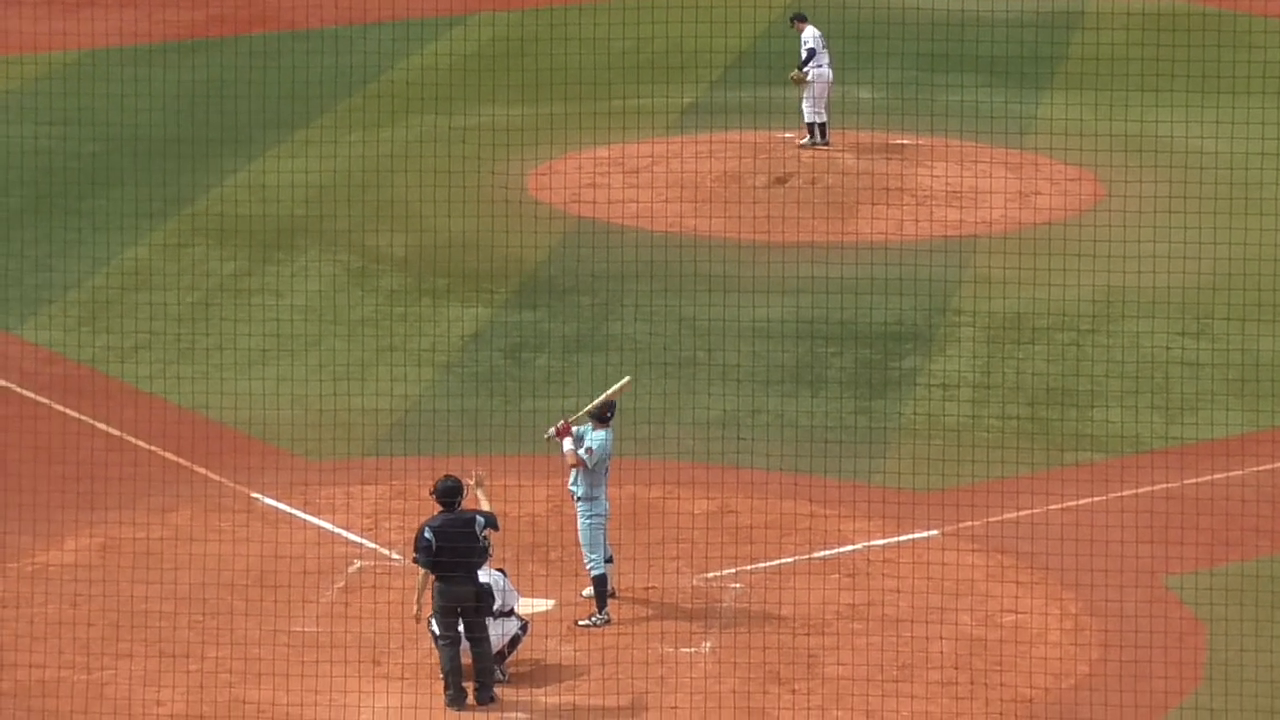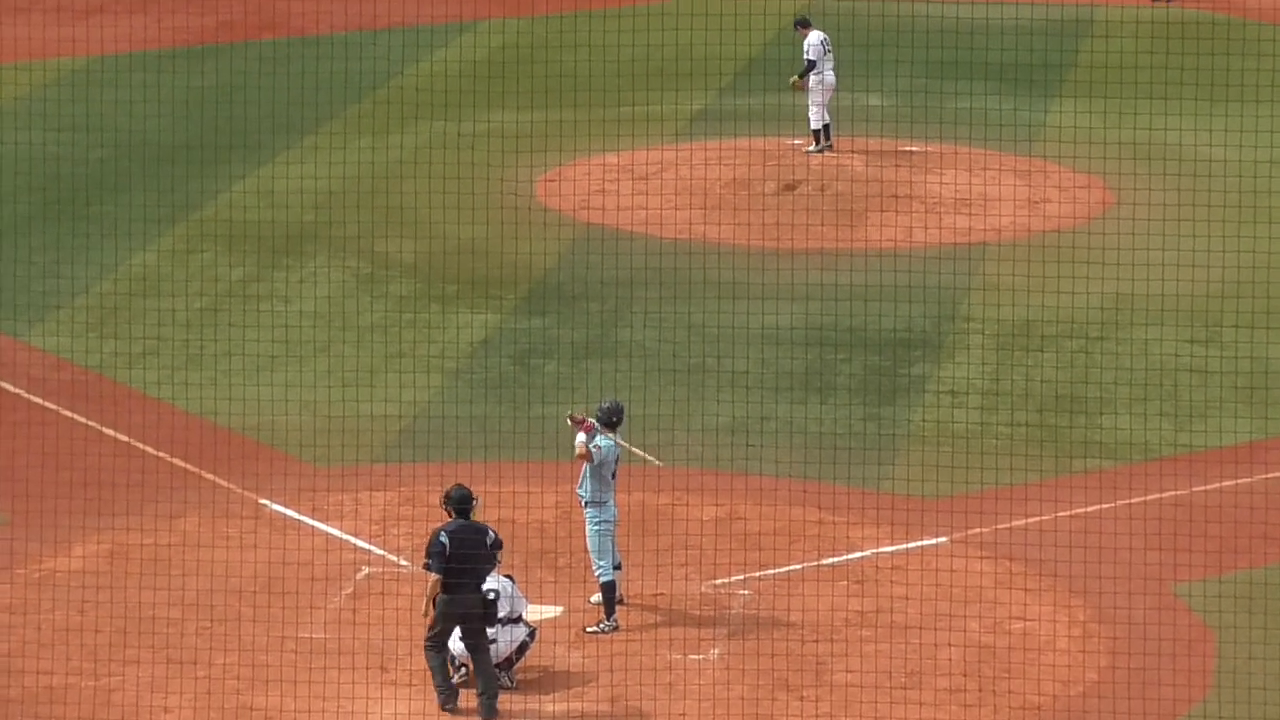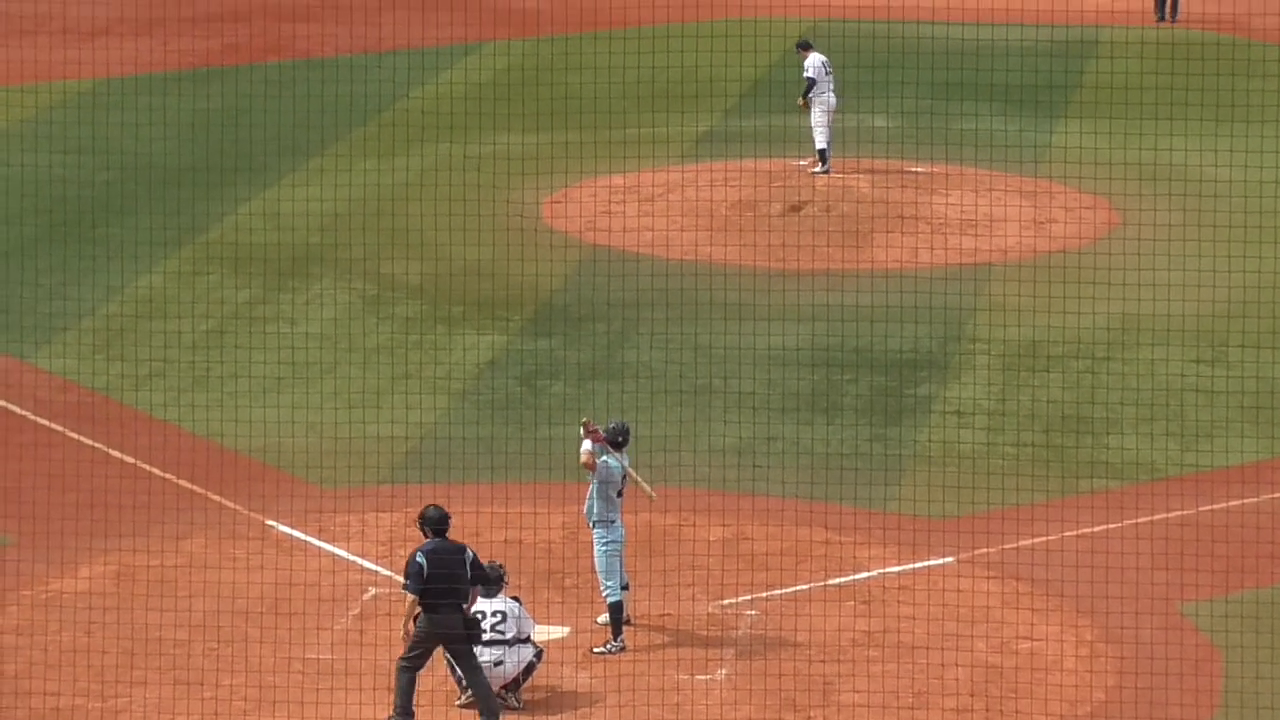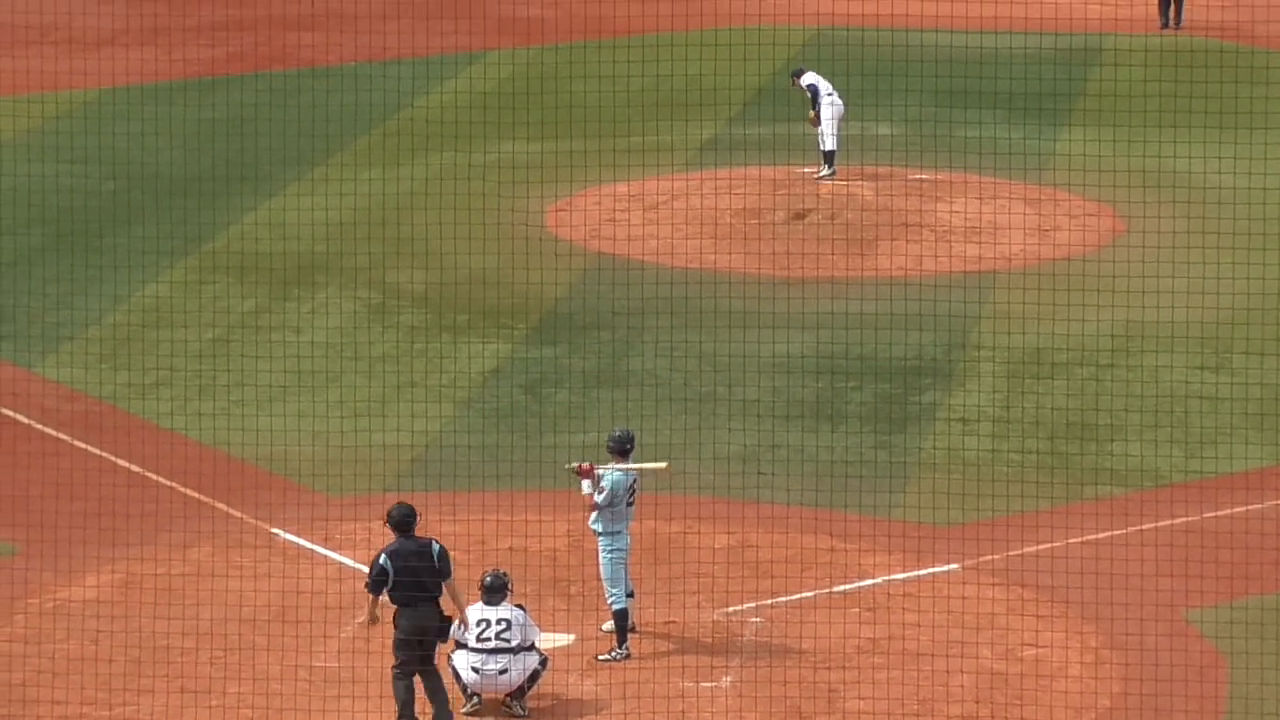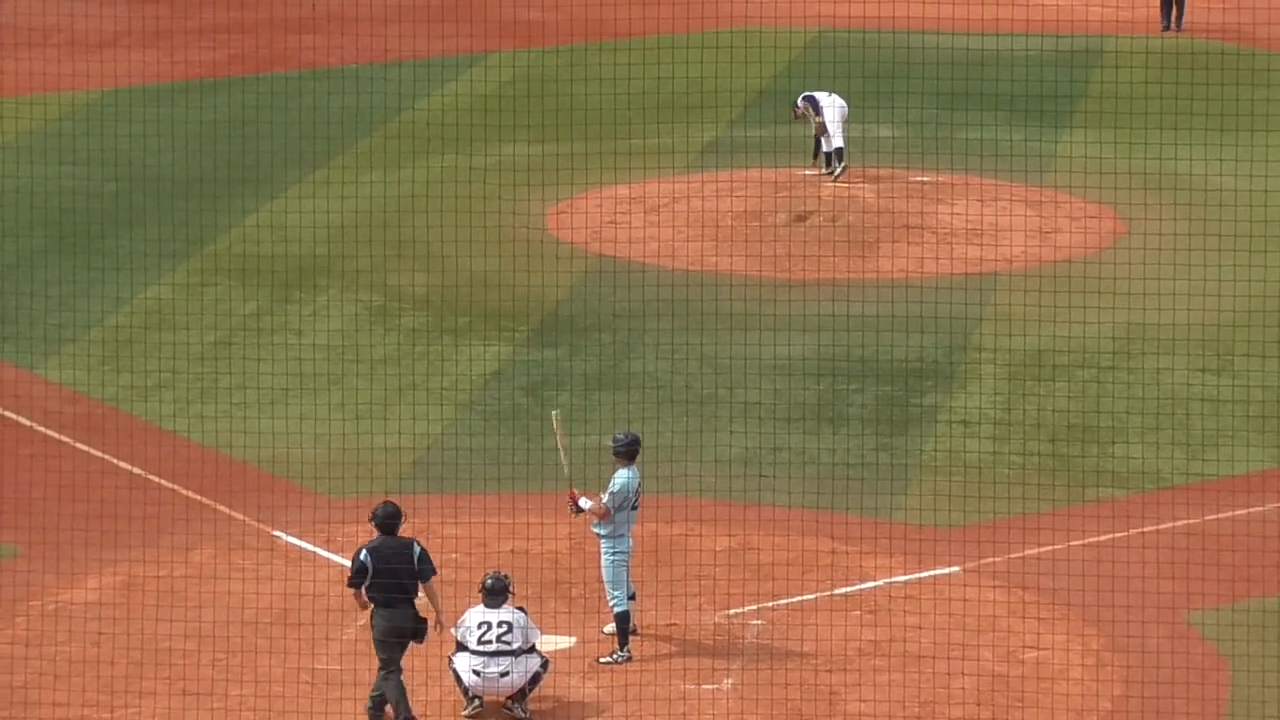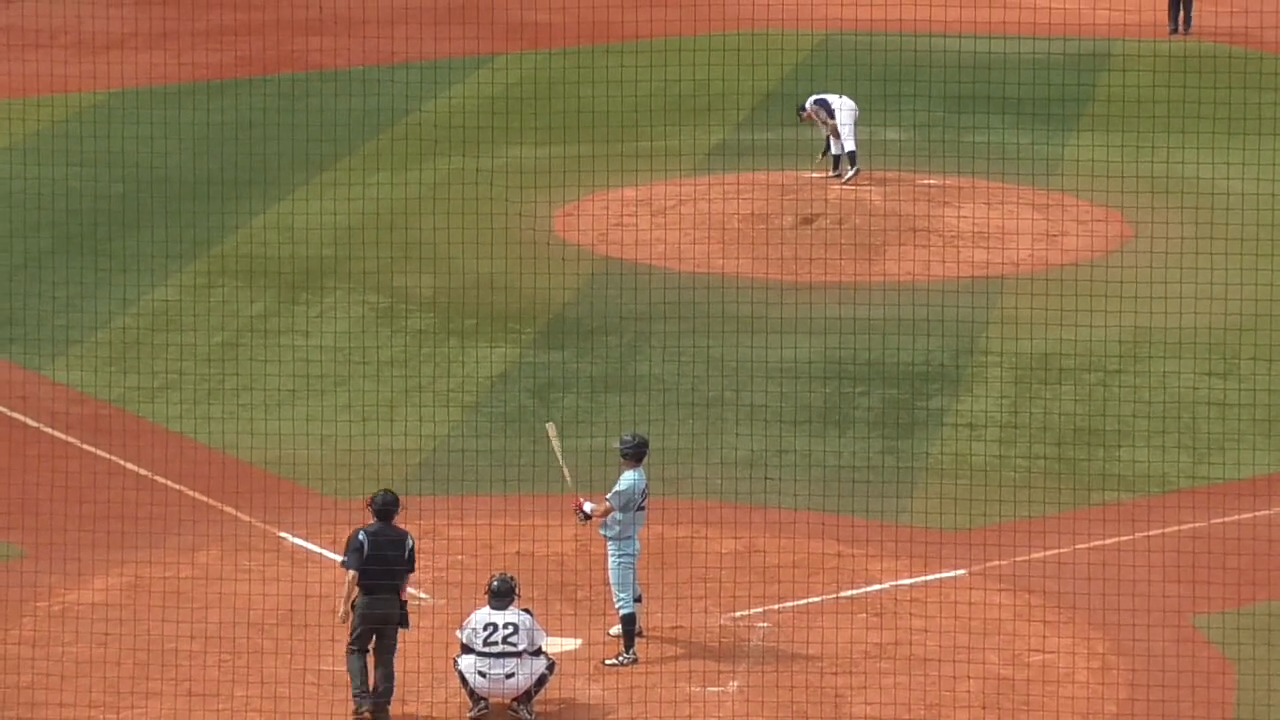
dt=0.3s
person 1, frame 1
left shoulder: (599, 440)
right shoulder: (590, 430)
left elbow: (573, 462)
right elbow: (570, 432)
left wrist: (566, 438)
right wrist: (561, 431)
left hip: (589, 504)
right hip: (594, 501)
left knee: (593, 558)
right knee: (601, 548)
left ankle: (602, 613)
right ankle: (607, 587)
person 1, frame 2
left shoulder: (605, 443)
right shoulder: (601, 433)
left elbow: (581, 453)
right elbow: (579, 423)
left wrist: (582, 432)
right wrist: (579, 422)
left hip: (597, 509)
right hip: (604, 506)
left knee: (602, 564)
right knee: (610, 554)
left ankle: (610, 619)
right ankle: (614, 594)
person 1, frame 3
left shoulder: (610, 465)
right shoulder: (619, 456)
left elbow: (585, 462)
right elbow: (596, 438)
left wrist: (589, 439)
right wrist: (591, 433)
left hip: (605, 529)
right hip: (613, 526)
left knee: (609, 585)
right knee: (618, 575)
left ankle: (617, 640)
right ankle: (621, 614)
person 1, frame 4
left shoulder: (615, 477)
right shoulder: (629, 469)
left elbow: (593, 504)
right elbow: (599, 473)
left wrist: (586, 479)
right wrist: (586, 471)
left hip: (610, 538)
right hip: (620, 534)
left knee: (614, 592)
right knee: (623, 582)
left ankle: (622, 647)
right ankle: (626, 621)
person 1, frame 5
left shoulder: (622, 480)
right shoulder: (631, 474)
left elbow: (602, 512)
right elbow: (608, 503)
left wrist: (580, 500)
right wrist: (583, 505)
left hip: (613, 541)
right hip: (622, 538)
left knee: (616, 595)
right knee: (625, 584)
left ankle: (623, 650)
right ankle: (627, 624)
person 1, frame 6
left shoulder: (629, 482)
right shoulder: (637, 476)
left elbow: (603, 510)
right elbow: (613, 505)
left wrist: (585, 505)
right wrist: (588, 512)
left hip: (621, 544)
right hip: (628, 540)
left knee: (622, 597)
right knee: (630, 587)
left ankle: (629, 652)
right ankle: (633, 626)
person 2, frame 1
left shoulder: (429, 527)
right shoulder: (474, 519)
left elbow: (425, 570)
right elbow: (492, 520)
left wrist: (418, 600)
left hip: (444, 589)
right hip: (471, 587)
left knee: (448, 642)
right knee: (479, 639)
left ankle: (455, 695)
right ankle: (484, 691)
person 2, frame 2
left shoulder: (442, 534)
right shoulder: (483, 532)
left elbow: (435, 576)
right elbow: (497, 546)
left wrist: (427, 602)
left hip: (449, 599)
right hip: (475, 599)
left knee: (433, 646)
right knee: (480, 650)
left ankle: (447, 696)
person 2, frame 3
left shoulder: (420, 555)
right shoulder: (464, 551)
left elbow: (413, 597)
right elbow: (477, 587)
left wrist: (405, 624)
right wrist: (466, 610)
left hip: (430, 619)
right hip: (458, 618)
left knee: (407, 666)
right knee: (472, 669)
person 2, frame 4
left shoulder: (385, 556)
right shoulder: (433, 546)
left elbow: (375, 594)
right elbow: (448, 583)
left wrist: (371, 614)
right wrist: (461, 611)
left hip: (407, 617)
right hip: (433, 615)
left knee: (403, 672)
right knee: (427, 666)
person 2, frame 5
left shoulder: (366, 552)
right shoulder: (414, 547)
left elbow: (357, 588)
right elbow: (428, 585)
left wrist: (362, 602)
right wrist: (438, 613)
left hip: (384, 615)
right hip: (408, 614)
left knee: (389, 671)
right knee: (392, 664)
person 2, frame 6
left shoulder: (361, 535)
right shoulder: (405, 538)
left elbow: (352, 574)
right elbow: (407, 575)
left wrist: (345, 604)
left hip: (368, 602)
right hip: (393, 604)
left knee: (356, 651)
right knee: (385, 656)
left ankle: (362, 700)
